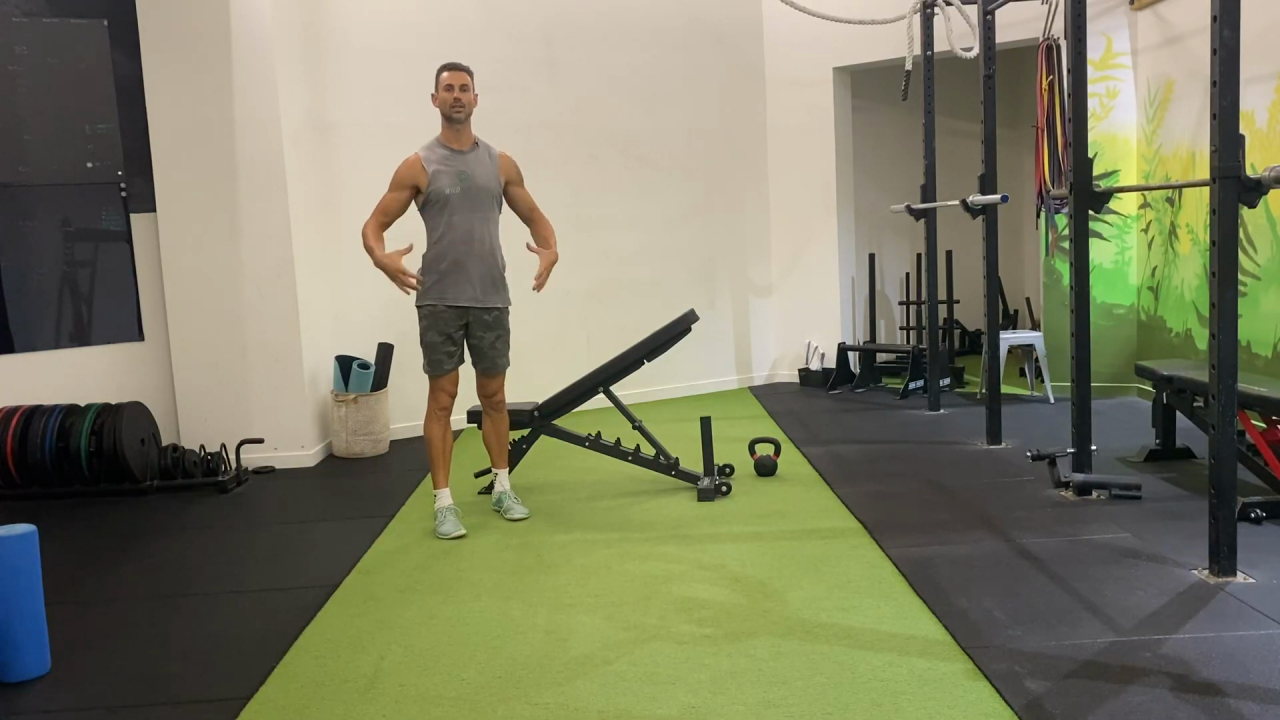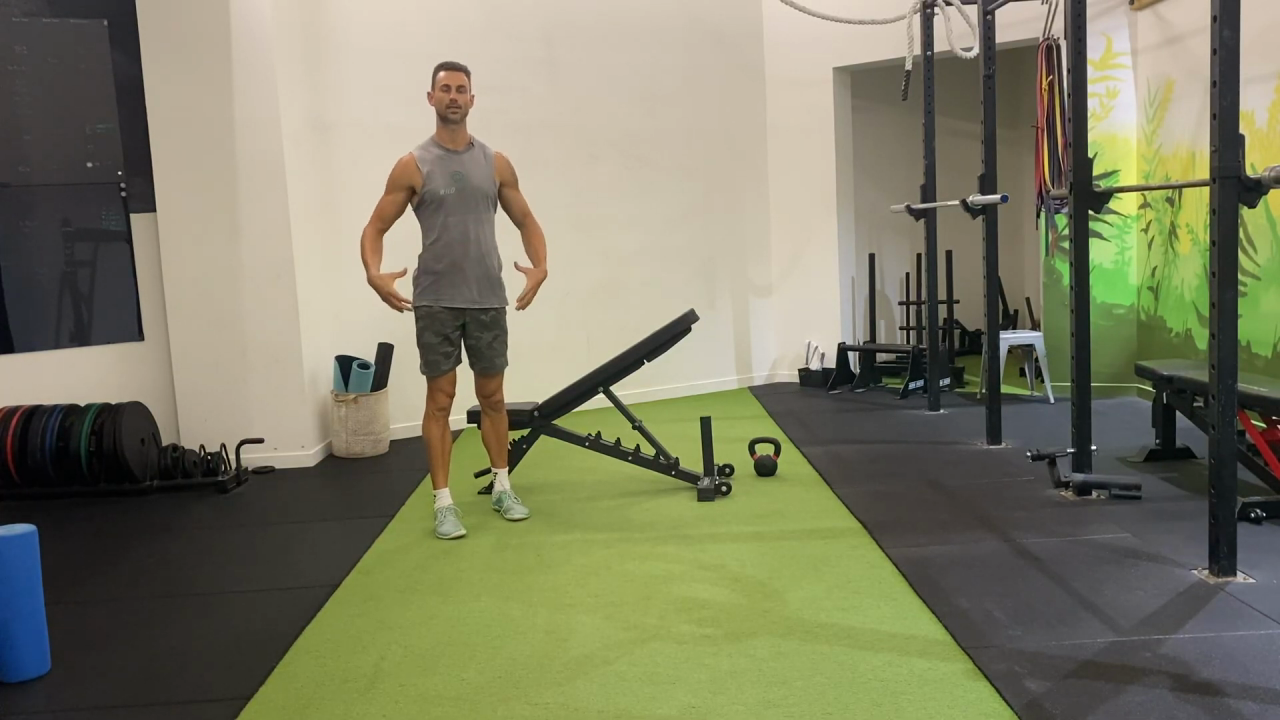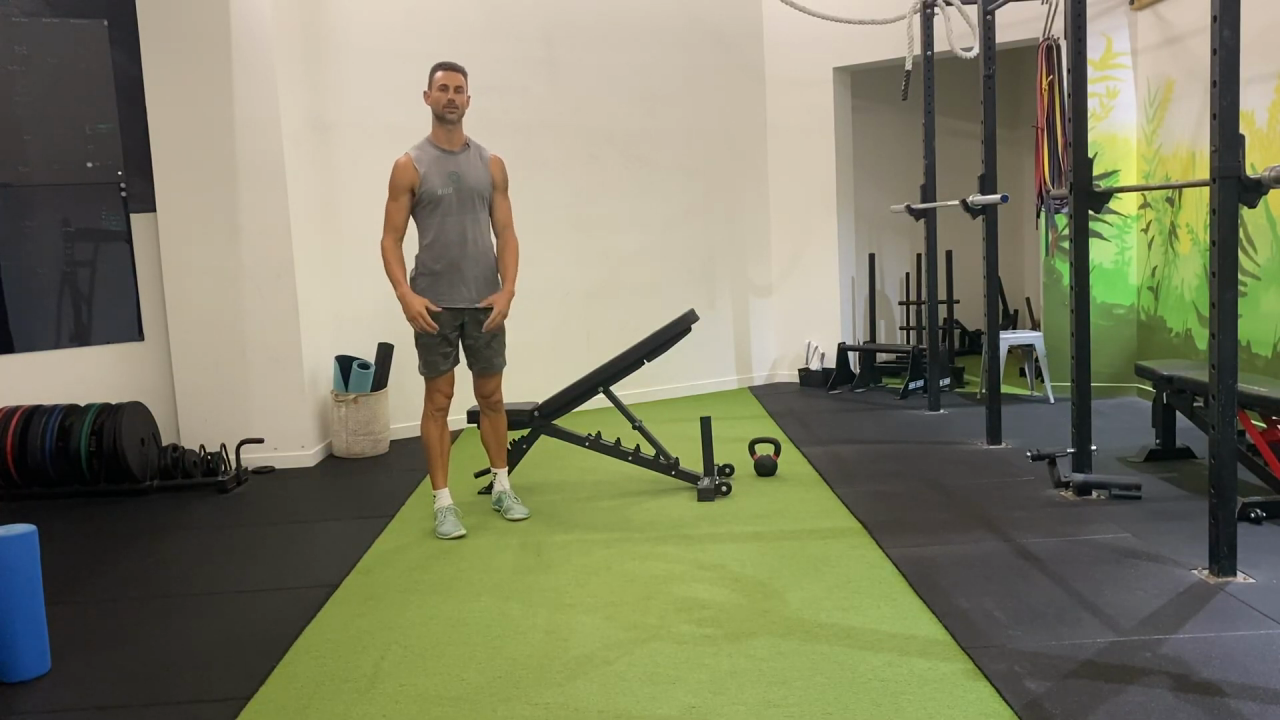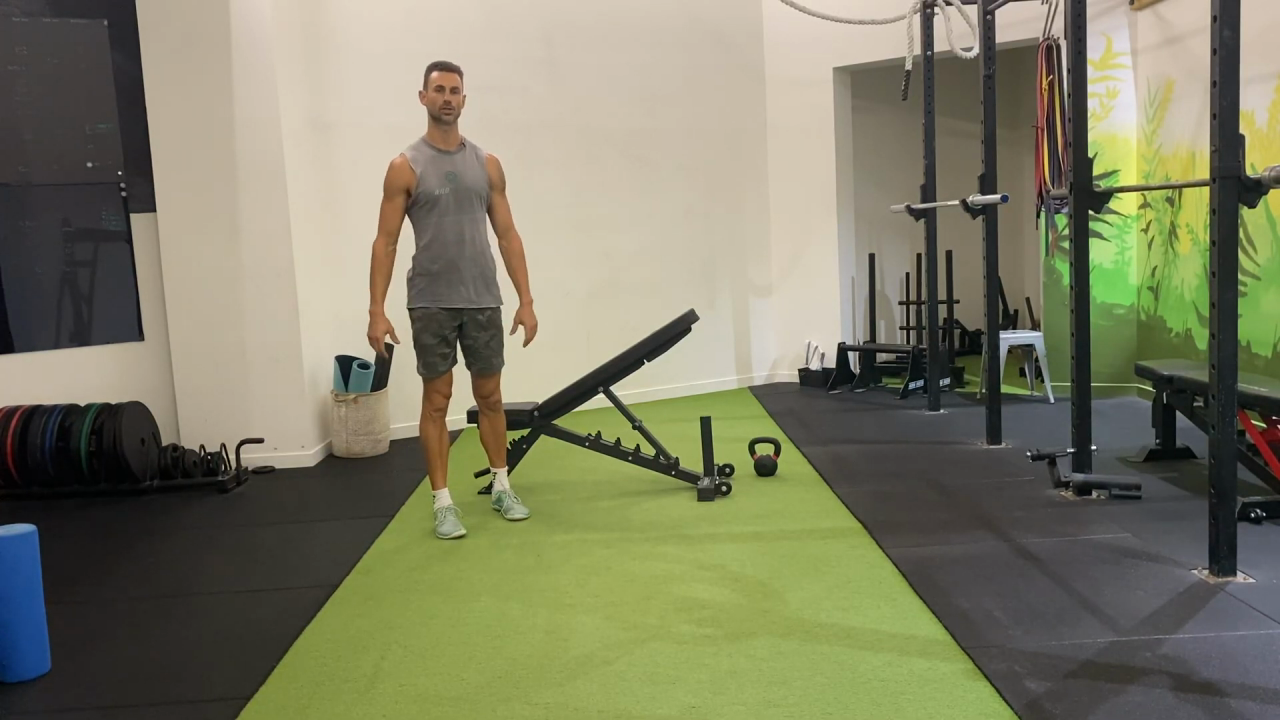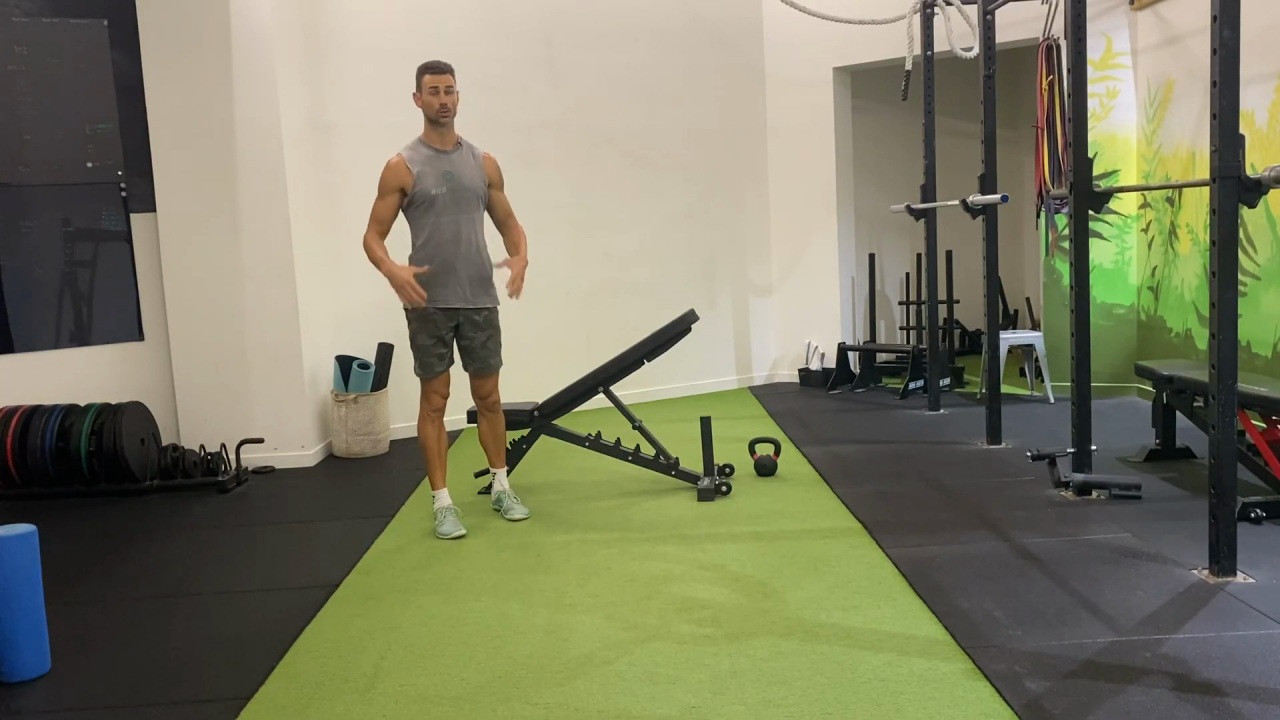
dt=0.4s
person 1, frame 1
left shoulder: (500, 163)
right shoulder: (418, 165)
left elbow: (534, 216)
right elbow: (374, 224)
left wrist: (550, 250)
right wrist: (383, 259)
left hip: (490, 298)
right hip: (439, 300)
left knee: (493, 395)
right knee: (442, 399)
left ankle: (502, 486)
right ankle: (443, 501)
person 1, frame 2
left shoulder: (495, 163)
right shoulder: (412, 166)
left elbow: (526, 221)
right elbow: (375, 227)
left wrist: (540, 265)
right wrist: (375, 273)
left hip: (488, 299)
right hip: (435, 302)
left knee: (492, 395)
right knee: (440, 398)
left ankle: (502, 486)
right ankle: (443, 501)
person 1, frame 3
left shoulder: (490, 164)
right shoulder: (410, 166)
left elbow: (505, 234)
right elbow: (392, 239)
left wrist: (506, 290)
right wrist: (407, 295)
left hip: (484, 300)
right hip: (433, 302)
left knee: (491, 395)
right knee: (438, 399)
left ankle: (501, 486)
right ankle: (443, 501)
person 1, frame 4
left shoulder: (486, 164)
right shoulder: (405, 167)
left elbow: (507, 234)
right elbow: (385, 241)
left wrist: (526, 299)
right wrist: (377, 310)
left hip: (483, 300)
right hip: (431, 303)
left knee: (490, 396)
right knee: (436, 399)
left ankle: (501, 486)
right ankle: (442, 502)
person 1, frame 5
left shoulder: (483, 163)
right shoulder: (402, 167)
left elbow: (508, 223)
right elbow: (372, 235)
left wrist: (520, 257)
right wrist: (391, 268)
left hip: (479, 300)
right hip: (429, 303)
left knee: (488, 395)
right knee: (434, 399)
left ankle: (500, 486)
right ankle: (442, 501)
